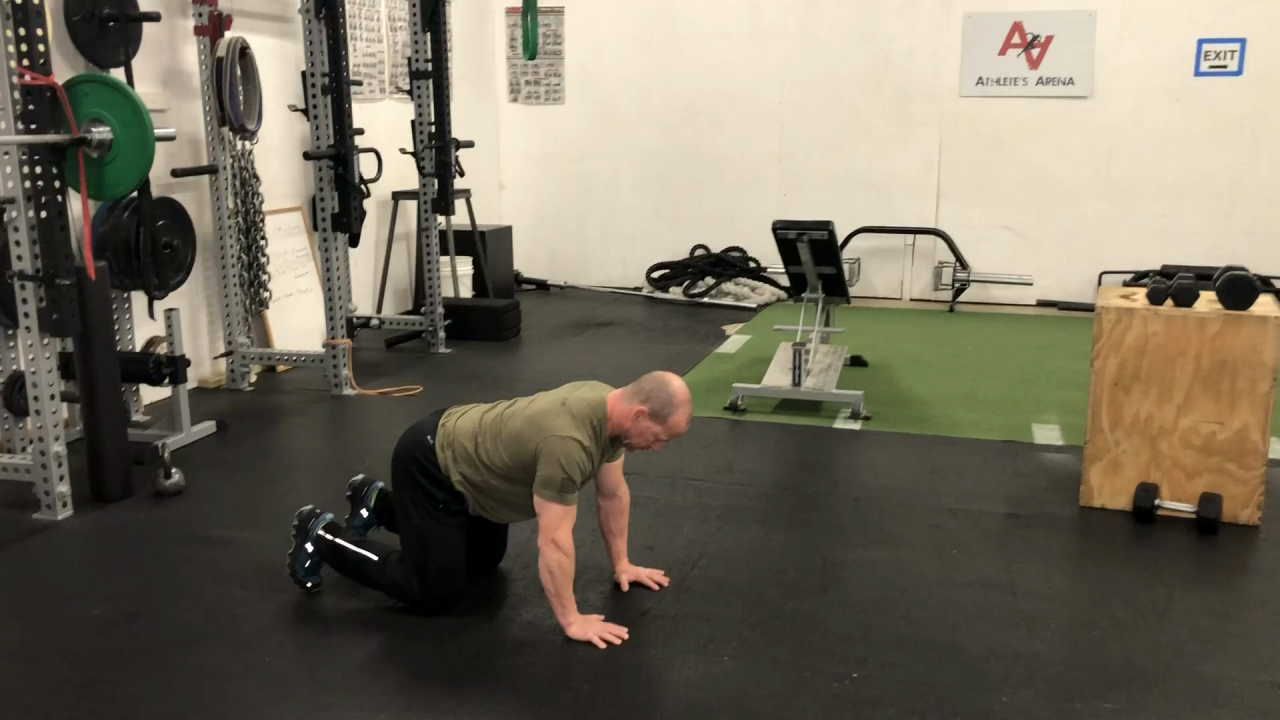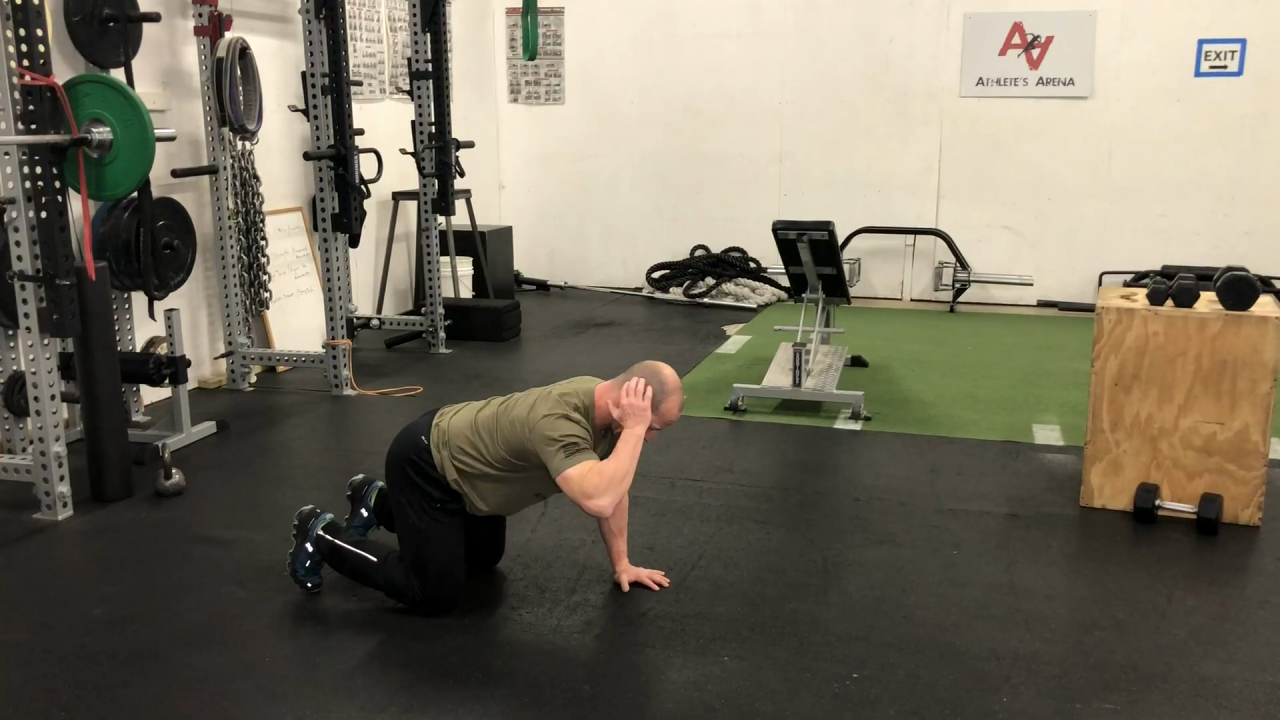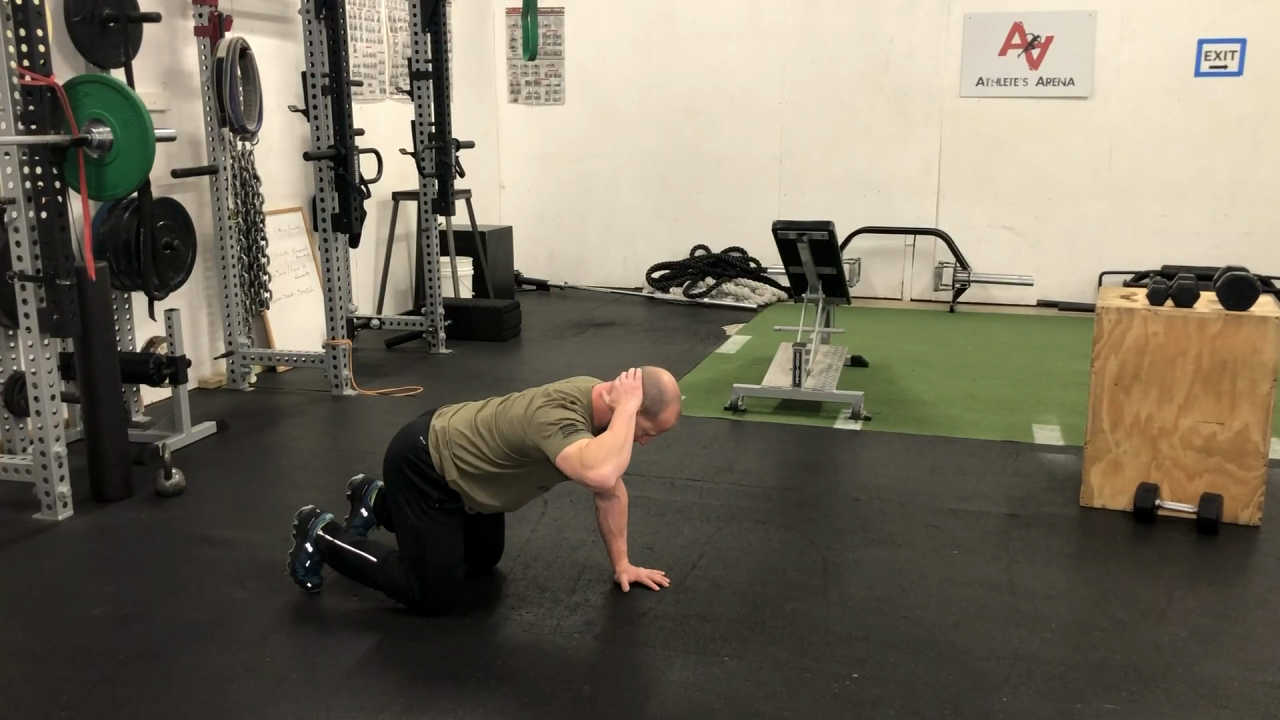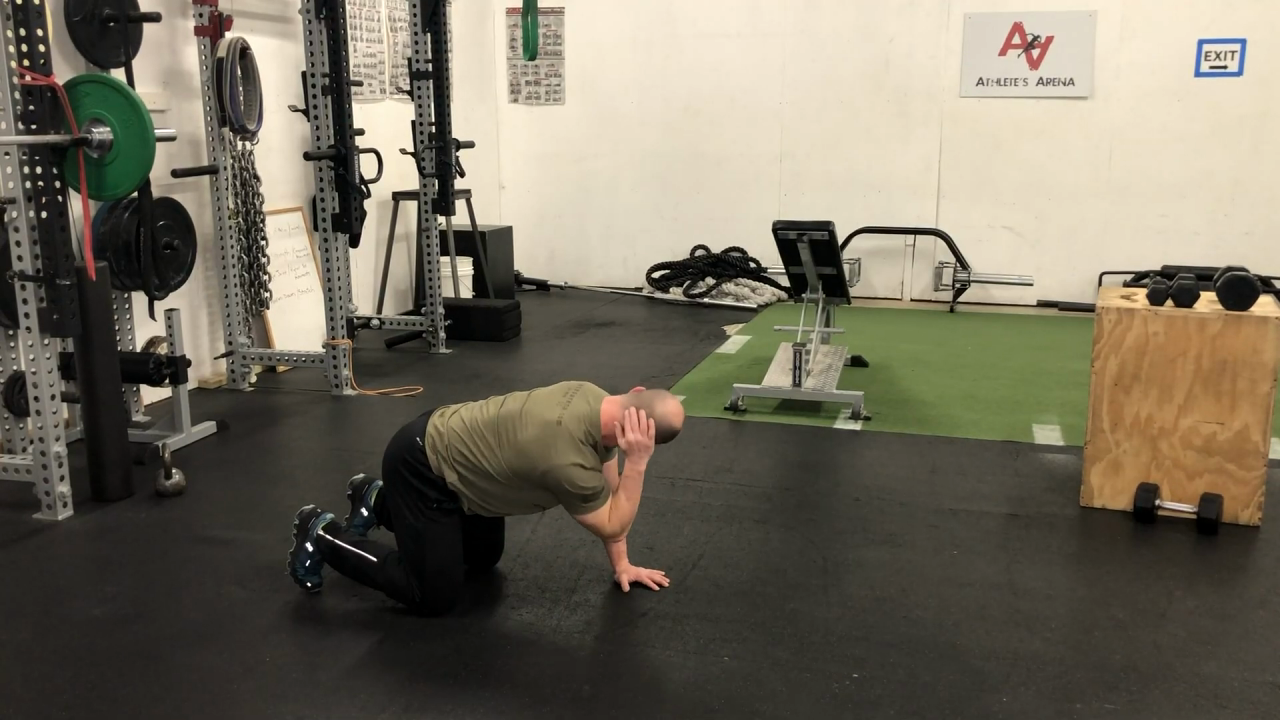
dt=0.7s
person 1, frame 1
left shoulder: (609, 406)
right shoulder: (568, 440)
left elbow: (612, 494)
right elbow: (554, 541)
left wrist: (622, 563)
right wrist: (571, 620)
left hip: (465, 454)
right hip: (430, 463)
left knee: (484, 562)
right knee: (435, 595)
left ankle: (378, 501)
right ankle: (324, 538)
person 1, frame 2
left shoulder: (604, 405)
right shoulder: (561, 422)
left elbow: (611, 491)
right elbow: (599, 501)
left wrist: (621, 564)
right wrist: (634, 429)
left hip: (461, 454)
right hip: (425, 462)
left knee: (484, 559)
right knee: (434, 595)
left ankle: (378, 501)
right ankle: (324, 538)
person 1, frame 3
left shoulder: (600, 402)
right shoulder: (558, 414)
left elbow: (610, 490)
right elbow: (601, 474)
left wrist: (622, 563)
right wrist: (627, 407)
left hip: (458, 452)
right hip: (422, 461)
left knee: (483, 558)
right knee: (434, 595)
left ankle: (378, 501)
right ankle: (322, 537)
person 1, frame 4
left shoulder: (596, 399)
right shoulder: (567, 457)
left elbow: (609, 488)
right elbow: (611, 526)
left wrist: (621, 564)
right wrist: (638, 462)
left hip: (450, 443)
right hip: (421, 465)
left knee: (484, 558)
right knee: (434, 596)
left ankle: (377, 500)
right ankle: (324, 537)
